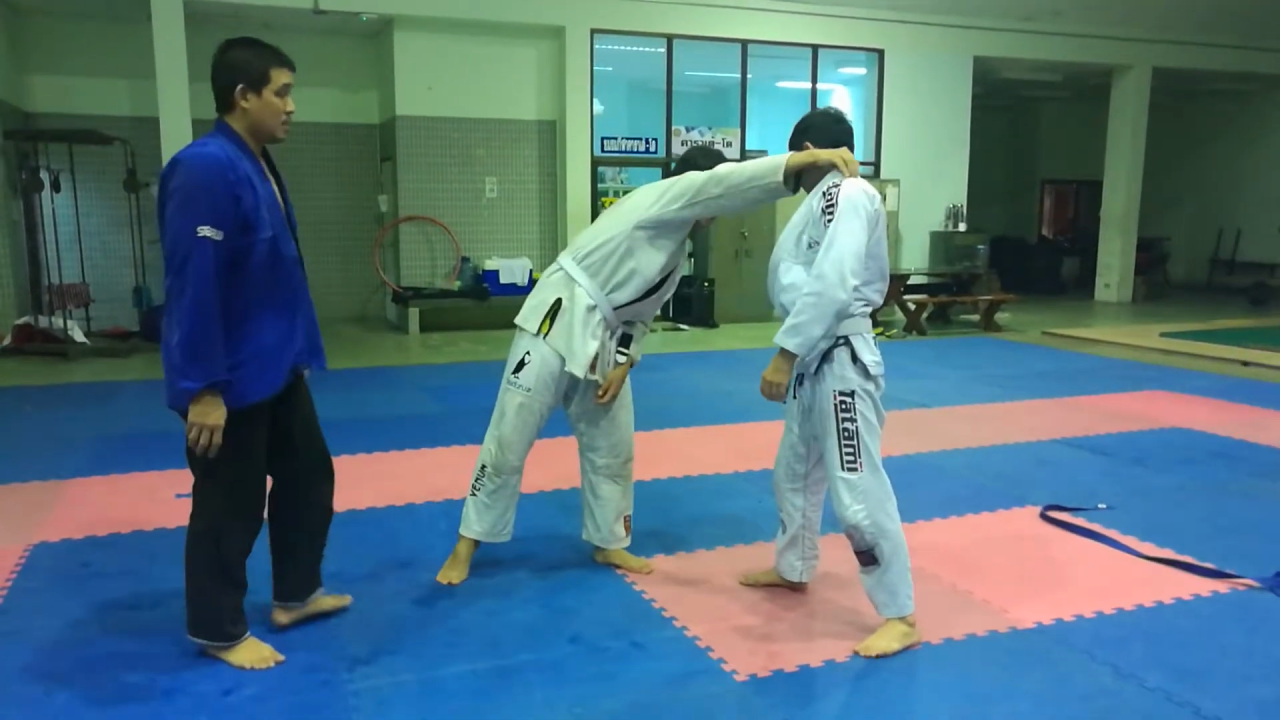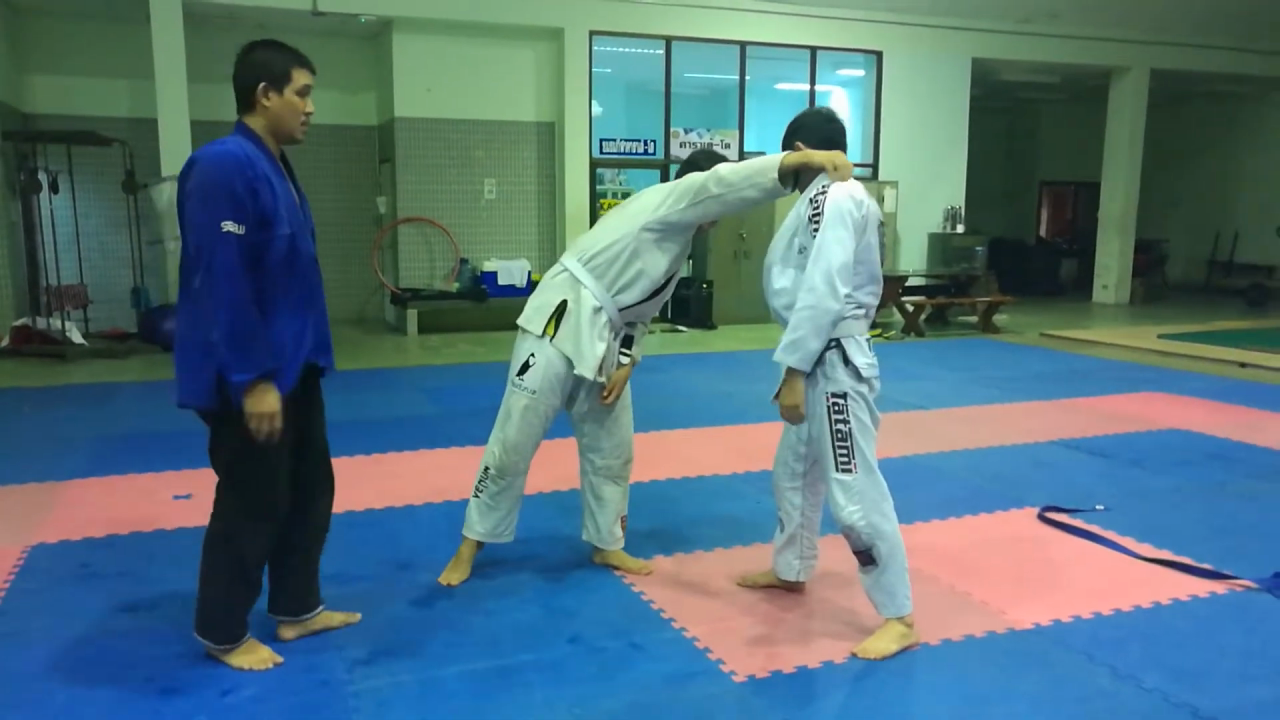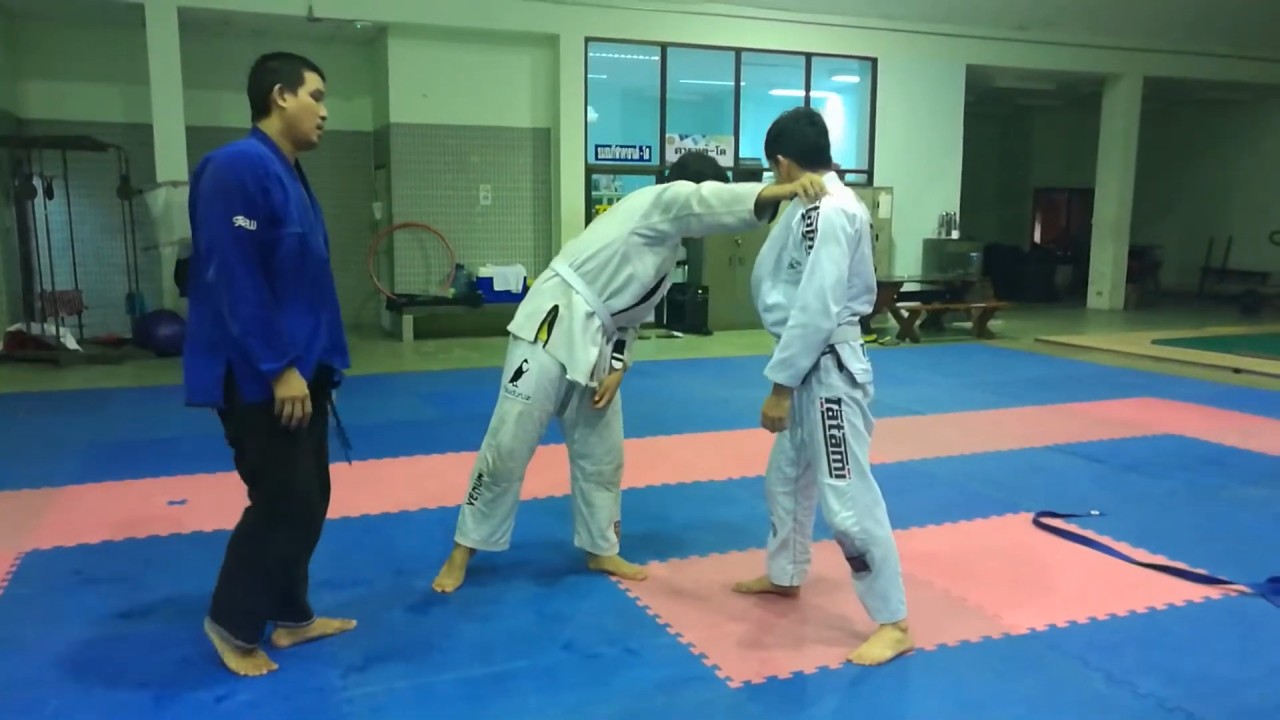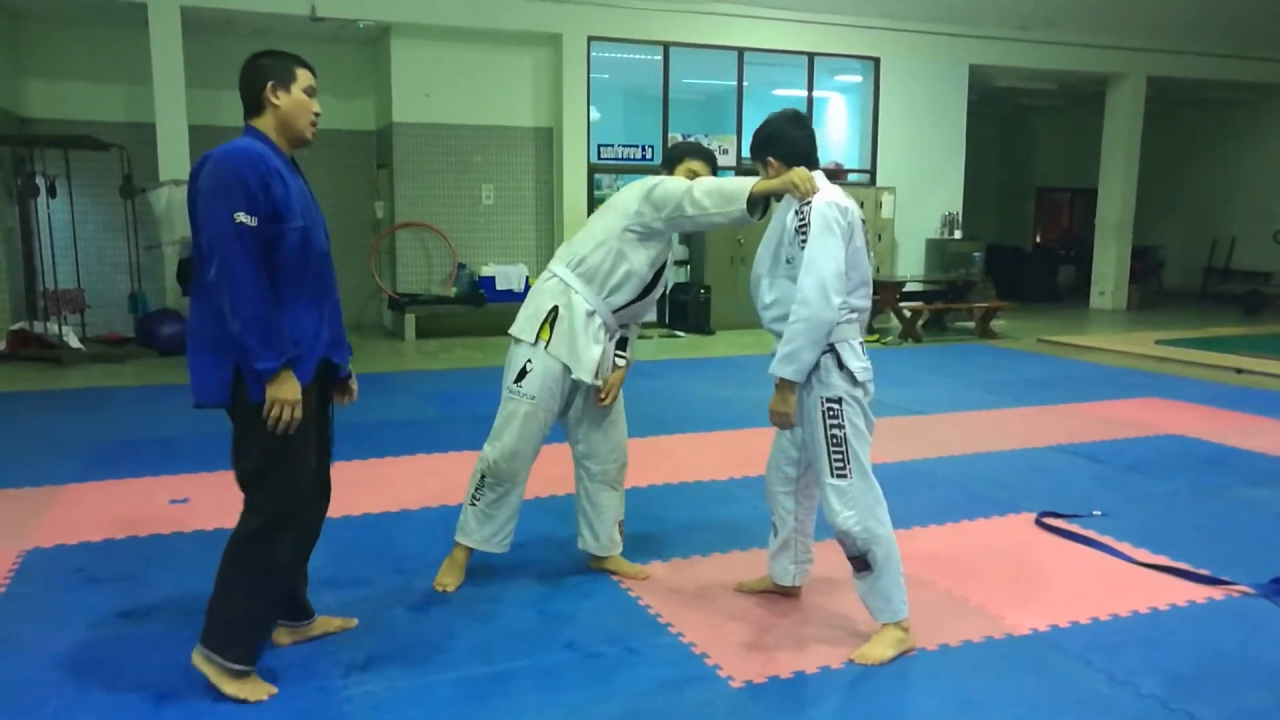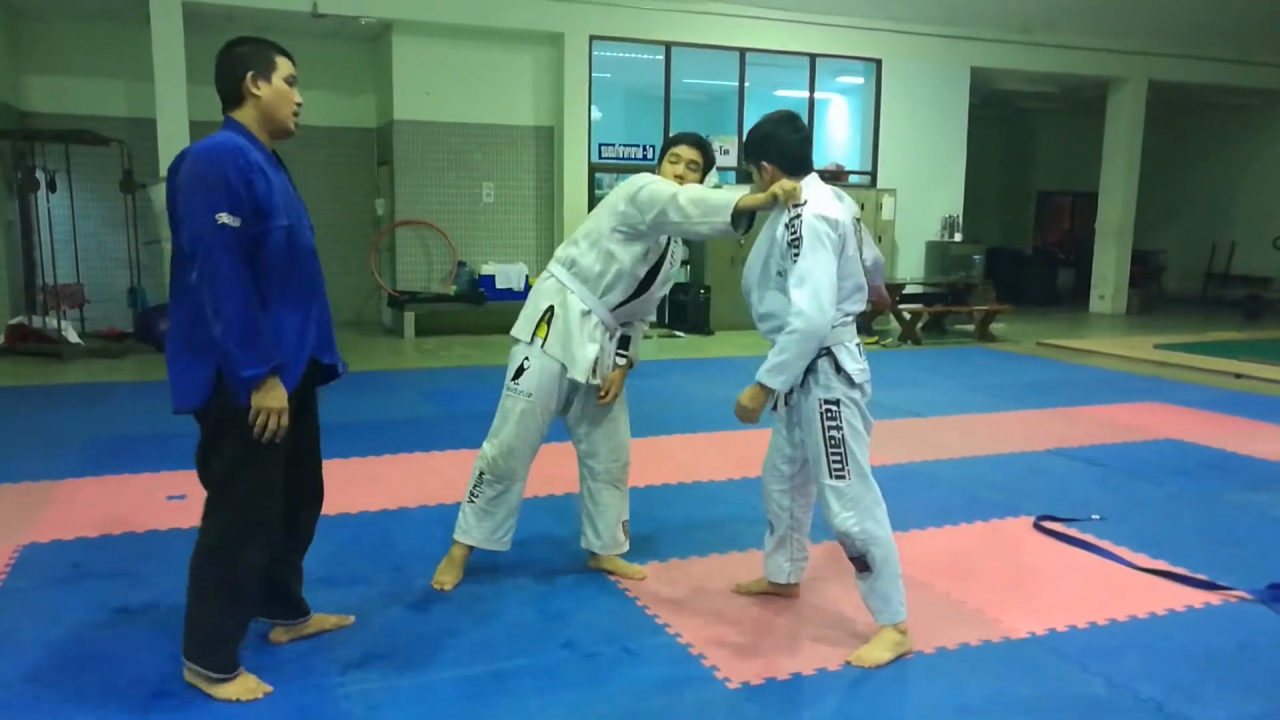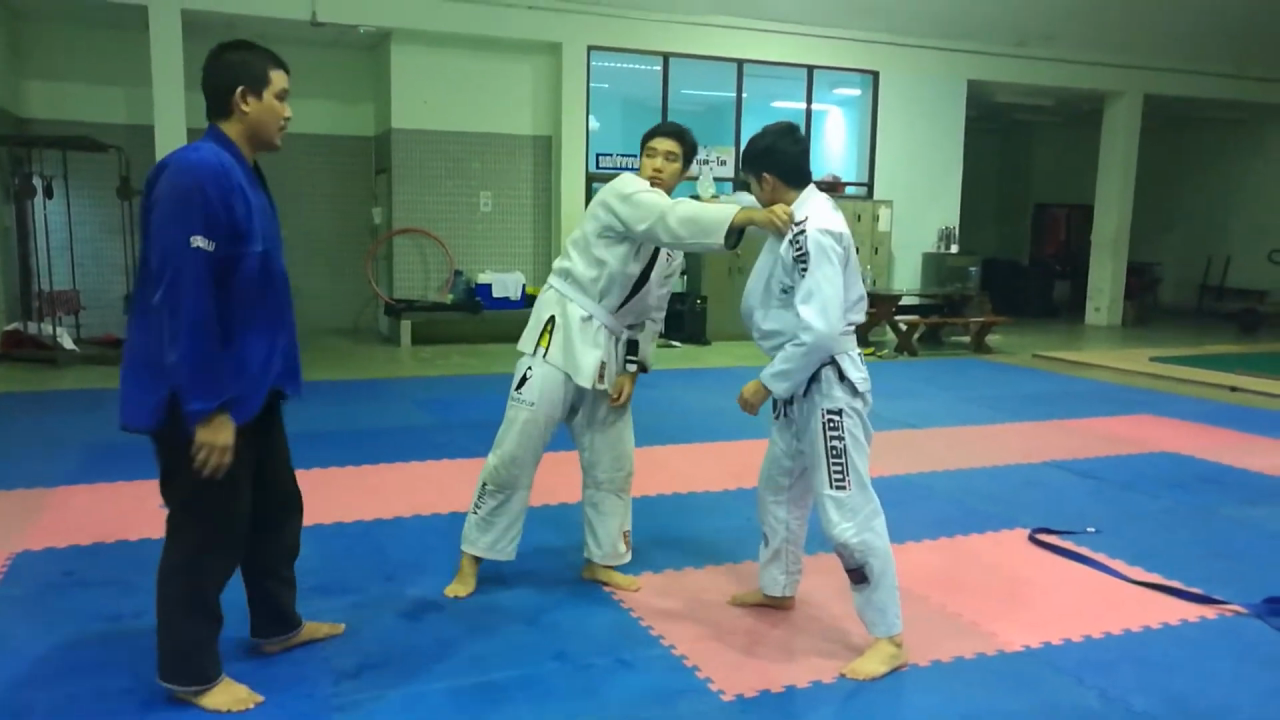
dt=0.3s
person 1, frame 1
left shoulder: (258, 164)
right shoulder: (205, 170)
right elbow: (193, 286)
left wrist: (293, 353)
right wrist: (204, 389)
left hip: (276, 363)
right hip: (230, 375)
left knee: (307, 476)
right knee: (229, 502)
left ankle: (296, 593)
right ankle: (218, 630)
person 1, frame 2
left shoulder: (272, 166)
right shoulder: (224, 168)
right elbow: (221, 283)
right wrist: (253, 378)
left hip: (292, 365)
right hip: (250, 374)
left knee: (311, 488)
right knee: (251, 502)
left ankle: (296, 608)
right ankle: (222, 631)
person 1, frame 3
left shoulder: (289, 175)
right shoulder: (238, 168)
right elbow: (234, 279)
left wrist: (316, 364)
right wrist: (279, 366)
left hip: (298, 367)
right hip: (259, 374)
left knee: (307, 498)
right knee: (282, 501)
left ankle: (288, 615)
right ankle: (232, 625)
person 1, frame 4
left shoulder: (283, 171)
right shoulder: (237, 165)
right elbow: (237, 278)
left wrist: (334, 361)
right wrist: (275, 368)
left hip: (301, 367)
right hip: (265, 374)
left knee: (306, 500)
right knee: (279, 505)
left ankle: (289, 616)
right ankle: (224, 647)
person 1, frame 5
left shoulder: (265, 164)
right shoulder: (217, 160)
right elbow: (219, 279)
left wrist: (293, 366)
right wrist: (258, 374)
left hip: (285, 368)
right hip: (241, 379)
left knee: (297, 497)
right knee: (242, 514)
left ankle: (285, 612)
right ankle: (210, 660)
person 1, frame 6
left shoulder: (241, 175)
right shoulder: (196, 175)
right elbow: (182, 302)
right wrist: (208, 409)
left hip: (249, 387)
right hip: (203, 398)
left knee: (276, 507)
right knee: (208, 531)
left ankle: (277, 624)
person 2, frame 1
left shoulder: (848, 194)
right shoulder: (833, 197)
left elbow: (830, 287)
left wrist: (783, 355)
right wrist: (797, 355)
left hip: (842, 359)
right hip: (818, 358)
left knee: (858, 490)
right knee: (795, 470)
left ankle: (900, 616)
right ankle: (793, 568)
person 2, frame 2
left shoulder: (835, 198)
right shoulder: (836, 197)
left elbow: (823, 295)
left wrist: (792, 373)
left hip: (834, 361)
right hip: (819, 358)
left knee: (854, 490)
right knee: (795, 471)
left ankle: (899, 616)
right ankle: (791, 568)
person 2, frame 3
left shoulder: (827, 211)
right shoulder: (818, 204)
left elbow: (815, 311)
left wrist: (779, 386)
left hip: (828, 369)
right hip: (809, 367)
left knee: (847, 499)
right knee: (787, 477)
left ankle: (893, 623)
right ankle: (784, 575)
person 2, frame 4
left shoulder: (817, 207)
right shoulder: (814, 203)
left elbow: (817, 306)
left wrist: (784, 383)
left hip: (828, 368)
right hip: (811, 366)
left knee: (848, 497)
right knee: (787, 476)
left ankle: (895, 622)
right ankle: (786, 575)
person 2, frame 5
left shoulder: (808, 219)
right shoulder: (823, 198)
left elbow: (810, 318)
right elbow: (867, 255)
left wrist: (763, 385)
right wrist: (872, 281)
left hip: (826, 369)
right hip: (806, 369)
left knee: (848, 500)
right knee: (783, 475)
left ankle: (894, 624)
right ankle: (783, 575)
person 2, frame 6
left shoulder: (813, 235)
right shoulder: (806, 210)
left elbow: (819, 331)
left wrist: (765, 385)
left hip: (828, 382)
right hip: (803, 382)
left knee: (847, 511)
right knee: (779, 486)
left ankle: (888, 638)
right ankle: (777, 587)
person 3, frame 1
left shoulder: (675, 247)
right shoulder: (661, 197)
right elbow: (725, 184)
left wrist: (622, 365)
right wrist: (812, 159)
left hip: (601, 341)
right hip: (558, 323)
left knee: (611, 447)
right knee: (510, 440)
left ankle: (608, 544)
right ankle: (466, 546)
person 3, frame 2
left shoulder: (676, 245)
right shoulder: (665, 199)
right elbow: (723, 185)
left wrist: (624, 365)
right wrist: (804, 158)
left hip: (602, 341)
right hip: (561, 323)
left knee: (611, 448)
right knee: (514, 442)
left ankle: (606, 545)
right ankle: (469, 547)
person 3, frame 3
left shoulder: (665, 249)
right shoulder: (657, 201)
right elbow: (705, 202)
left wrist: (616, 369)
right wrist: (784, 190)
left hip: (592, 345)
right hip: (554, 329)
left knee: (601, 454)
right knee: (508, 448)
left ankle: (600, 550)
right ankle: (462, 553)
person 3, frame 4
left shoulder: (663, 247)
right shoulder: (647, 194)
right elbow: (698, 201)
left wrist: (618, 367)
right wrist: (775, 184)
left hip: (595, 344)
right hip: (554, 328)
left knee: (605, 454)
right knee: (511, 449)
left ankle: (603, 550)
right ankle: (462, 552)
person 3, frame 5
left shoulder: (673, 249)
right shoulder: (640, 190)
right elbow: (683, 207)
left wrist: (621, 366)
right wrist: (758, 200)
left hip: (601, 343)
right hip: (557, 326)
left knee: (609, 454)
right knee: (510, 446)
left ankle: (603, 549)
right ankle: (461, 550)
person 3, frame 6
left shoulder: (671, 247)
right shoulder: (623, 192)
left elbow: (649, 314)
right elbow: (672, 218)
left wrist: (632, 370)
right wrist: (752, 216)
left hip: (608, 349)
right hip: (561, 336)
left knee: (613, 462)
right knee: (515, 455)
left ankle: (601, 559)
right ankle: (472, 559)
